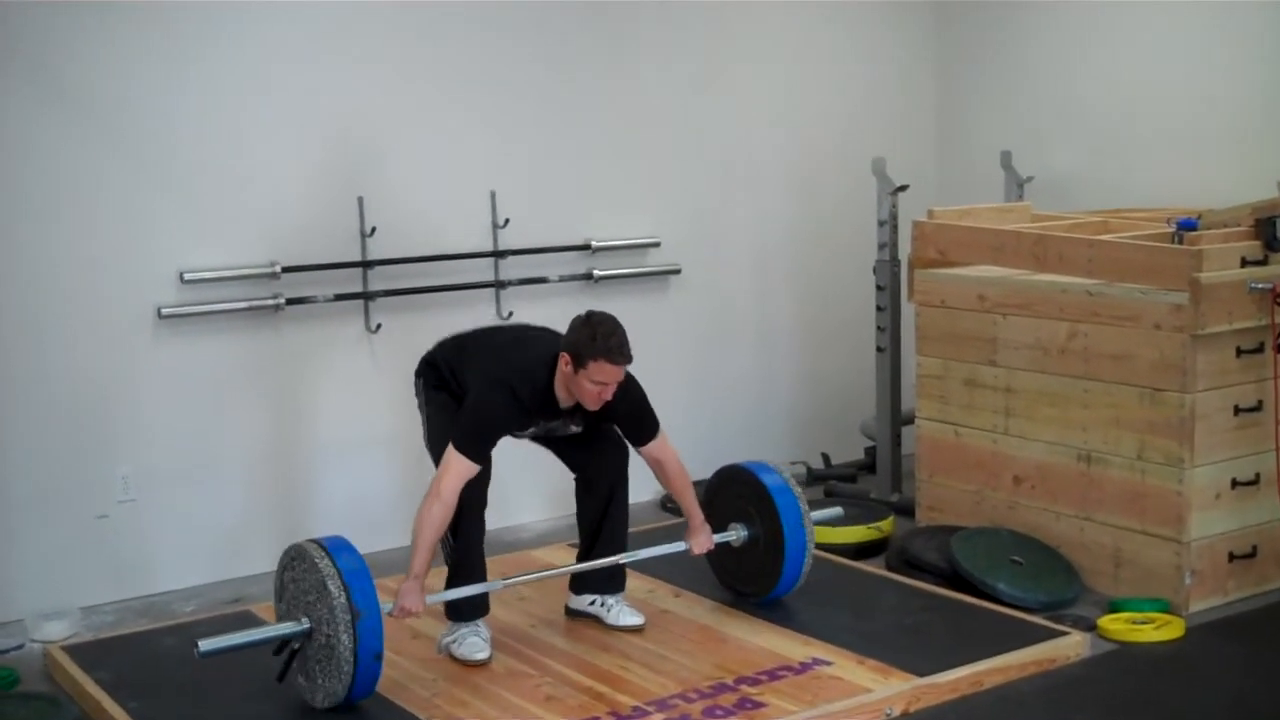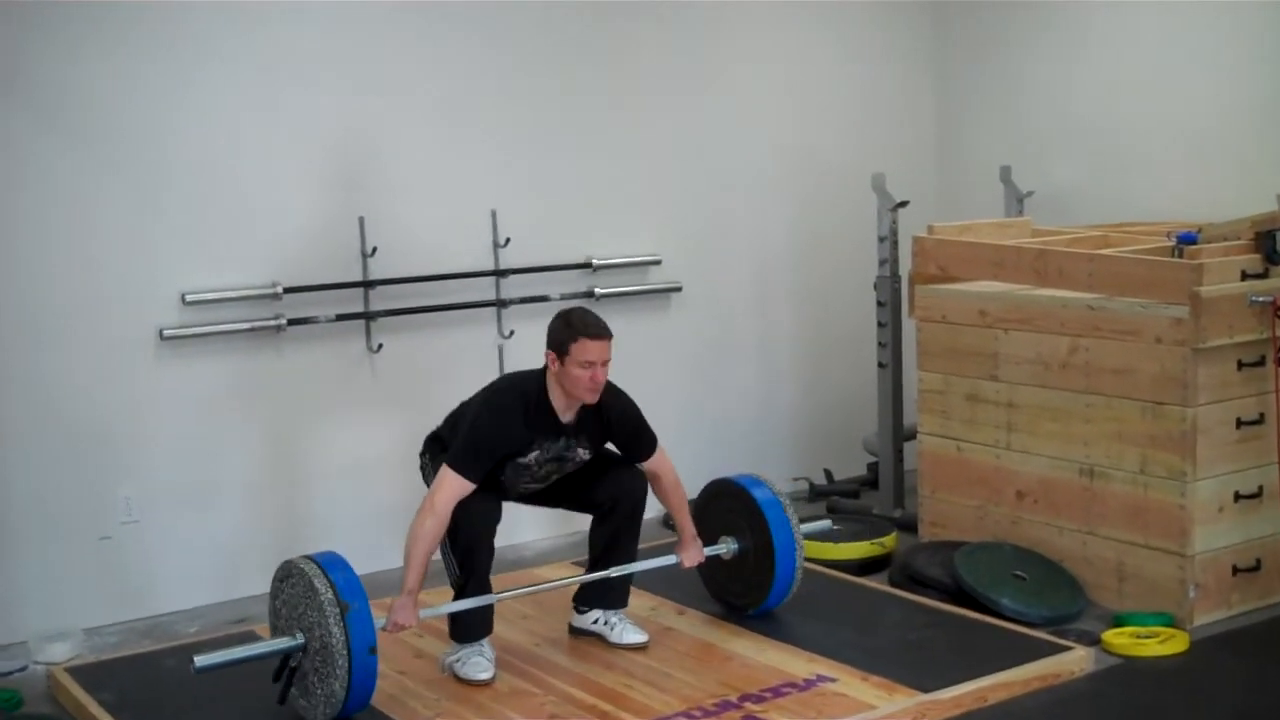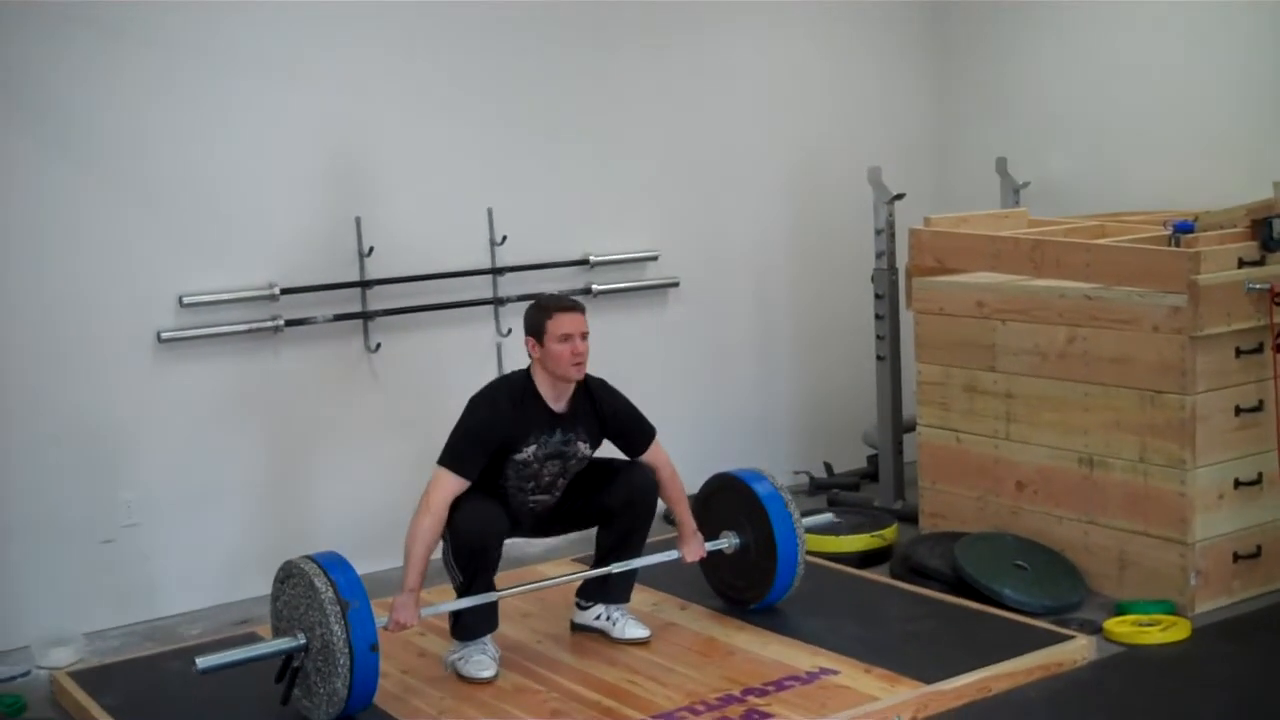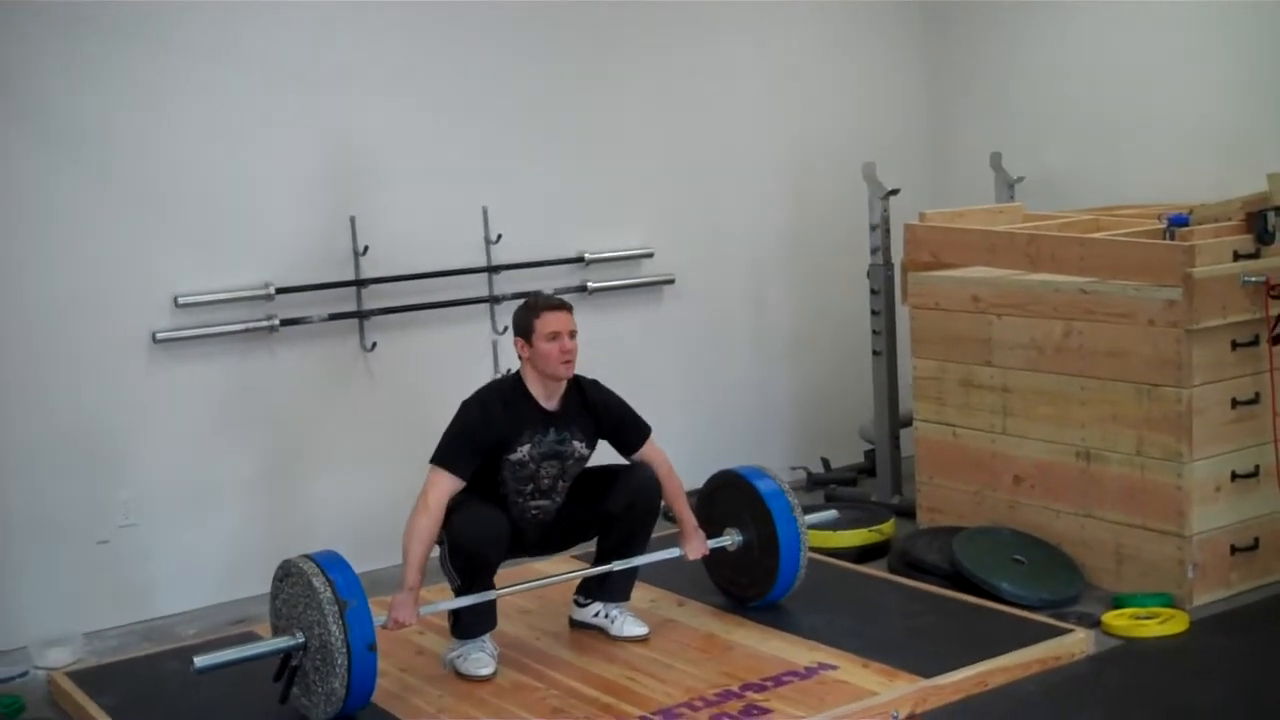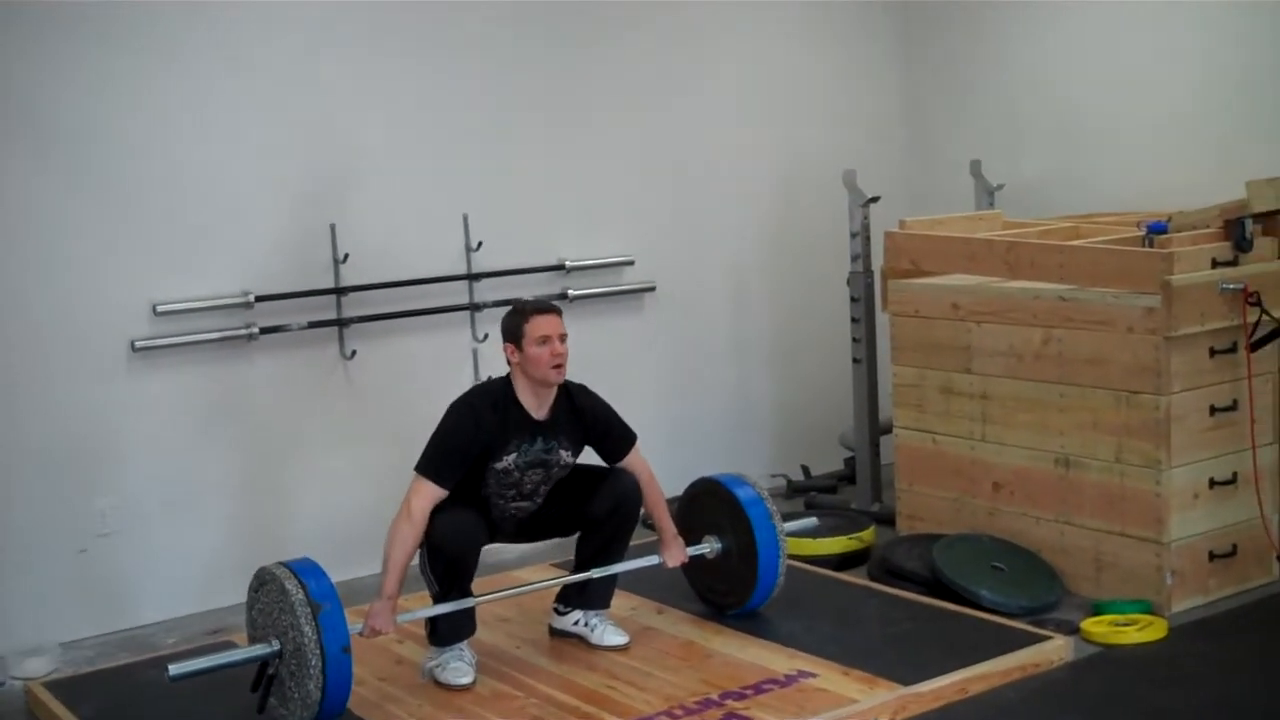
dt=0.3s
person 1, frame 1
left shoulder: (617, 386)
right shoulder: (506, 386)
left elbow: (661, 455)
right elbow: (447, 486)
left wrist: (696, 522)
right wrist: (414, 581)
right hip: (448, 387)
left knee: (607, 458)
right knee: (470, 485)
left ankle: (594, 590)
right ankle: (465, 619)
person 1, frame 2
left shoulder: (611, 405)
right shoulder: (504, 407)
left elbow: (660, 471)
right elbow: (440, 502)
left wrist: (688, 537)
right wrist: (408, 596)
right hip: (459, 478)
left knee: (629, 486)
right knee: (473, 515)
left ankle: (595, 609)
right ankle: (469, 639)
person 1, frame 3
left shoulder: (601, 399)
right shoulder: (496, 406)
left elbow: (659, 464)
right elbow: (437, 498)
left wrist: (688, 531)
right wrist: (409, 594)
left hip: (549, 498)
right hip: (486, 501)
left knee: (639, 484)
right knee: (478, 524)
left ankle: (598, 604)
right ankle: (472, 637)
person 1, frame 4
left shoulder: (594, 399)
right shoulder: (488, 409)
left elbow: (656, 462)
right elbow: (433, 499)
left wrist: (689, 529)
right wrist: (408, 592)
left hip: (553, 515)
right hip: (494, 519)
left knee: (641, 487)
right knee: (475, 530)
left ankle: (596, 602)
right ankle: (471, 635)
person 1, frame 5
left shoulder: (582, 405)
right shoulder: (475, 413)
left elbow: (638, 469)
right elbow: (417, 506)
left wrist: (669, 536)
right wrist: (387, 600)
left hip: (534, 507)
right hip: (471, 512)
left knee: (622, 491)
right knee: (452, 532)
left ankle: (578, 609)
right ankle: (449, 642)
